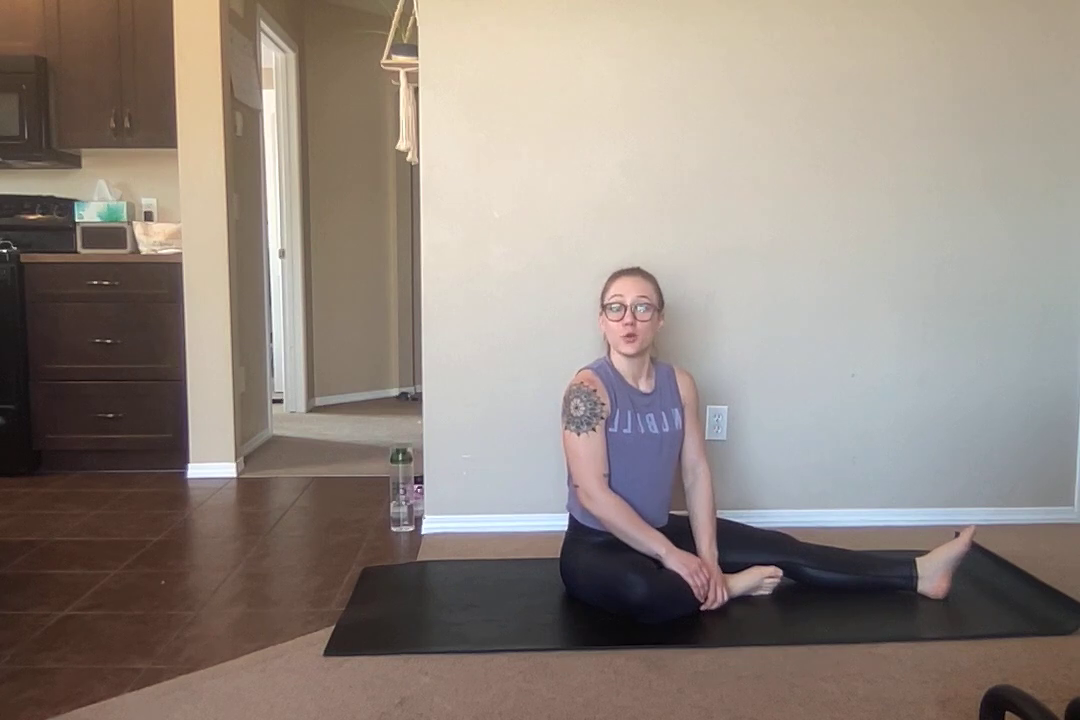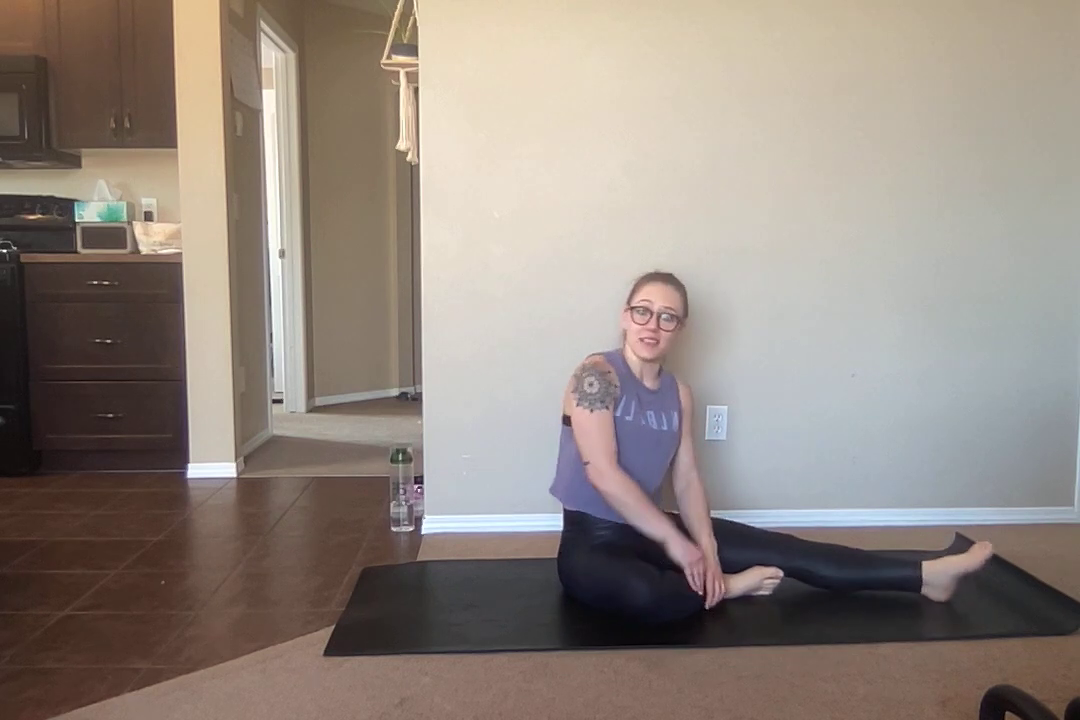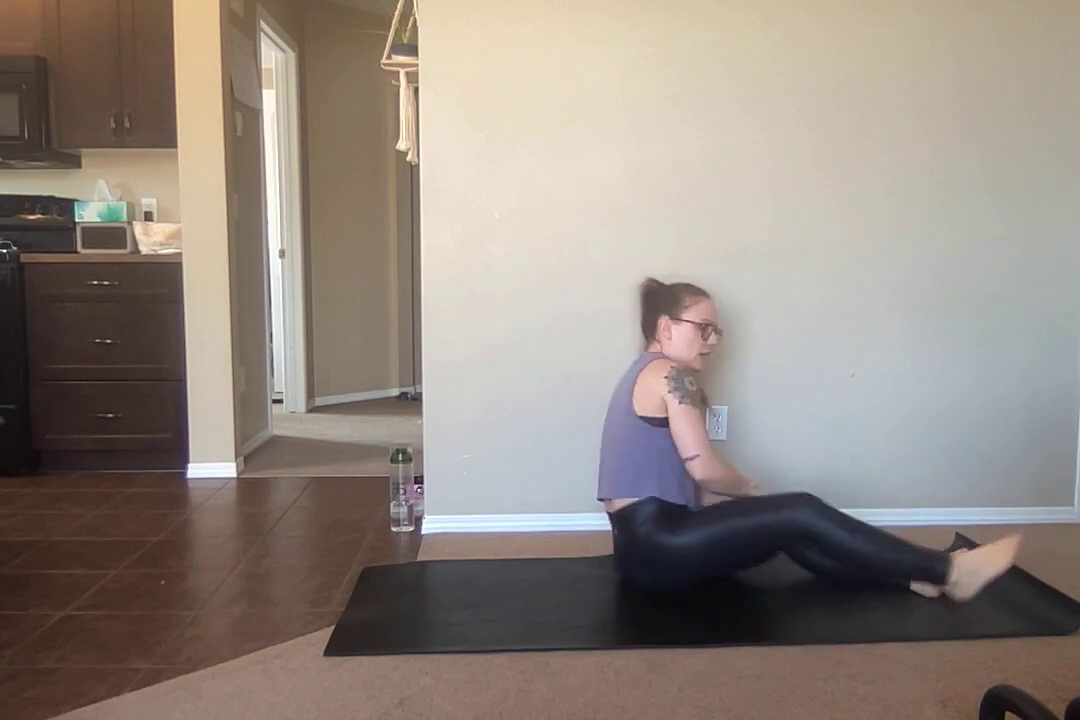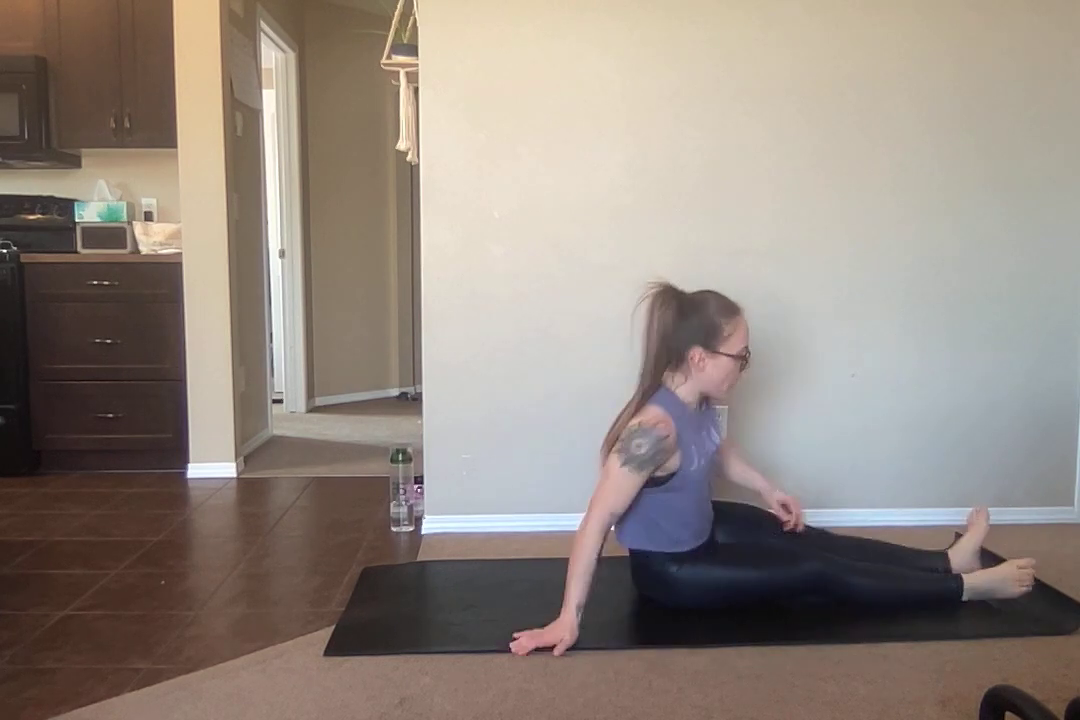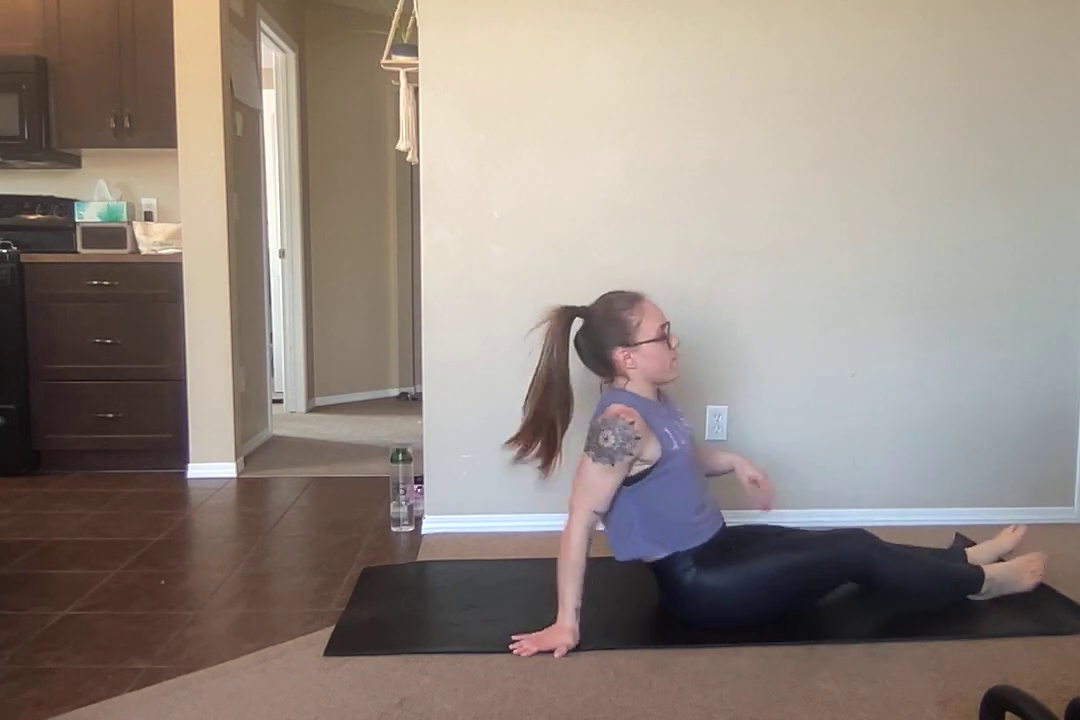
dt=0.7s
person 1, frame 1
left shoulder: (679, 384)
right shoulder: (588, 389)
left elbow: (696, 472)
right elbow: (593, 494)
left wrist: (708, 556)
right wrist: (670, 556)
left hip: (657, 531)
right hip: (596, 548)
left knee: (778, 548)
right knee: (640, 590)
left ankle: (919, 574)
right ankle: (728, 587)
person 1, frame 2
left shoulder: (677, 393)
right shoulder: (597, 374)
left elbow: (687, 480)
right elbow: (603, 474)
left wrist: (706, 550)
right wrist: (675, 542)
left hip: (649, 529)
right hip: (590, 544)
left knee: (778, 549)
right knee: (644, 595)
left ankle: (925, 576)
right ankle: (721, 587)
person 1, frame 3
left shoulder: (642, 375)
right shoulder: (670, 375)
right elbow: (703, 466)
left wrist: (732, 502)
right wrist: (749, 489)
left hip: (640, 543)
right hip: (656, 546)
left knee: (777, 522)
right knee: (800, 512)
left ankle: (910, 573)
right ankle: (950, 572)
person 1, frame 4
left shoulder: (695, 400)
right shoulder: (654, 427)
right elbow: (595, 524)
left wrist: (767, 489)
right wrist: (568, 619)
left hip: (699, 528)
right hip: (671, 570)
left knee: (808, 538)
right knee: (820, 571)
left ankle: (945, 561)
right ankle: (963, 587)
person 1, frame 5
left shoulder: (650, 402)
right shoulder: (621, 424)
right elbow: (578, 525)
left wrist: (732, 462)
right wrist: (565, 623)
left hip: (712, 550)
right hip: (699, 586)
left knee: (846, 549)
right knee: (854, 551)
left ankle: (961, 560)
right ankle: (980, 581)
